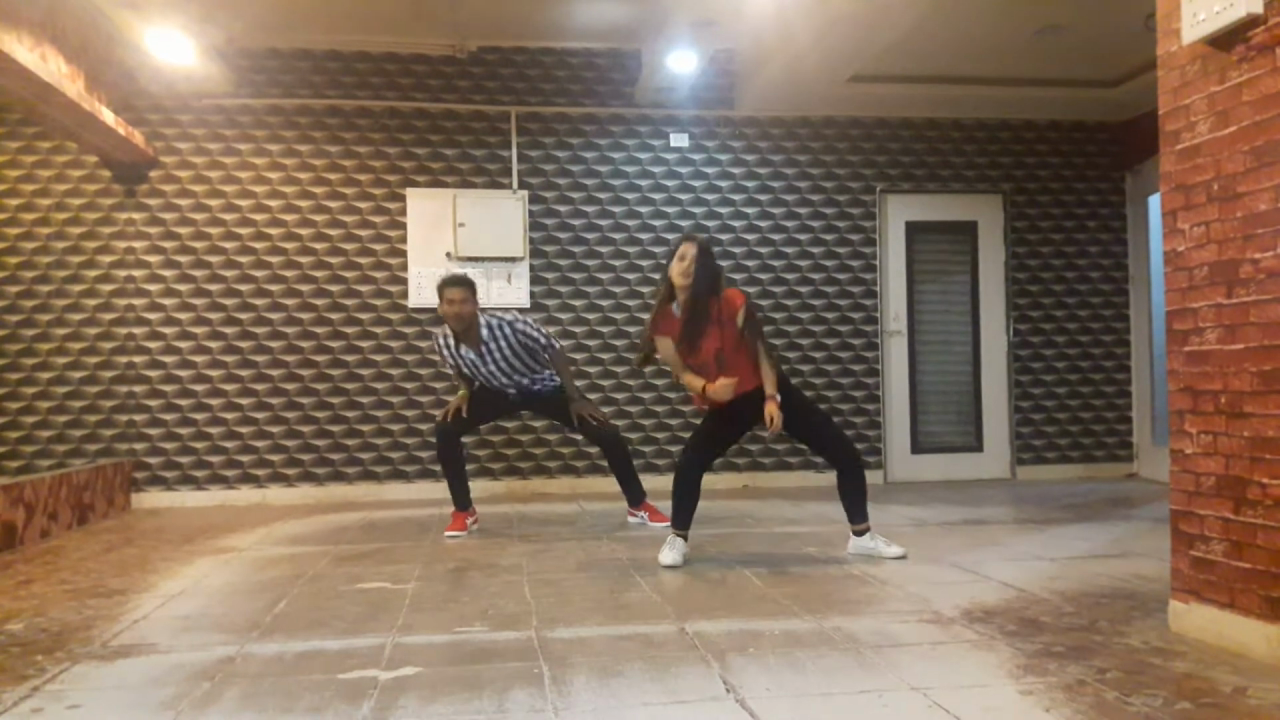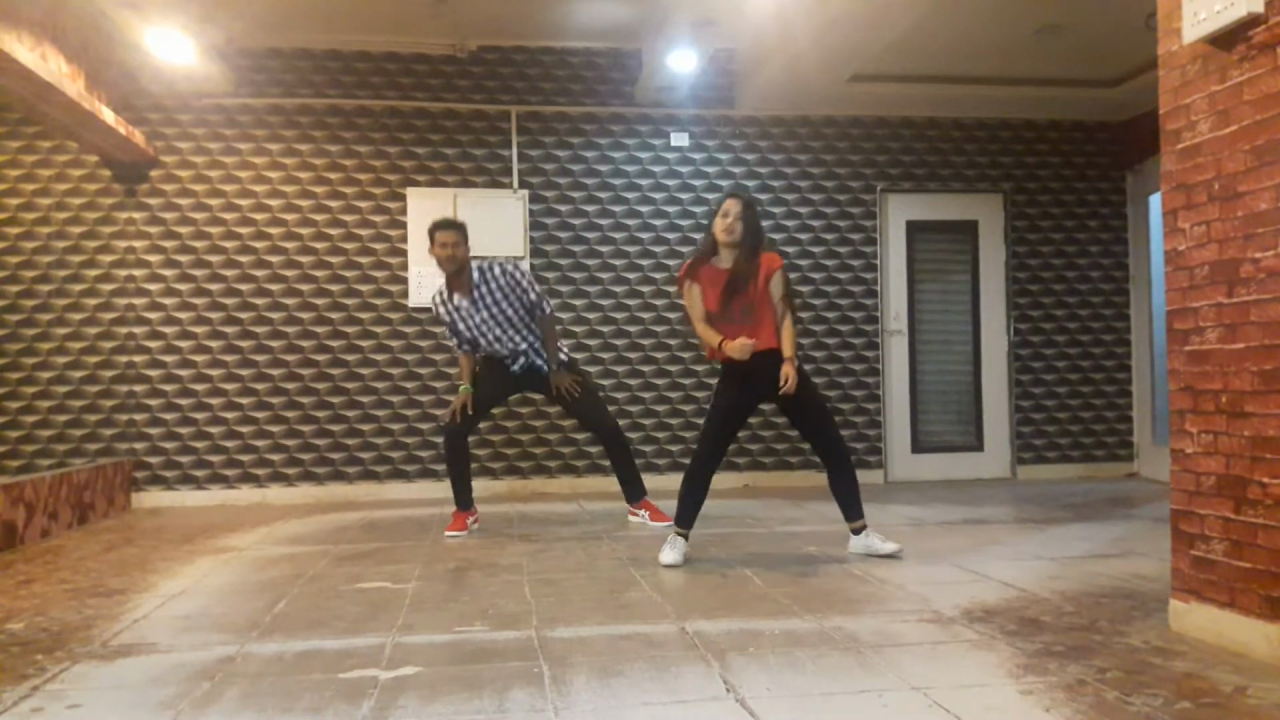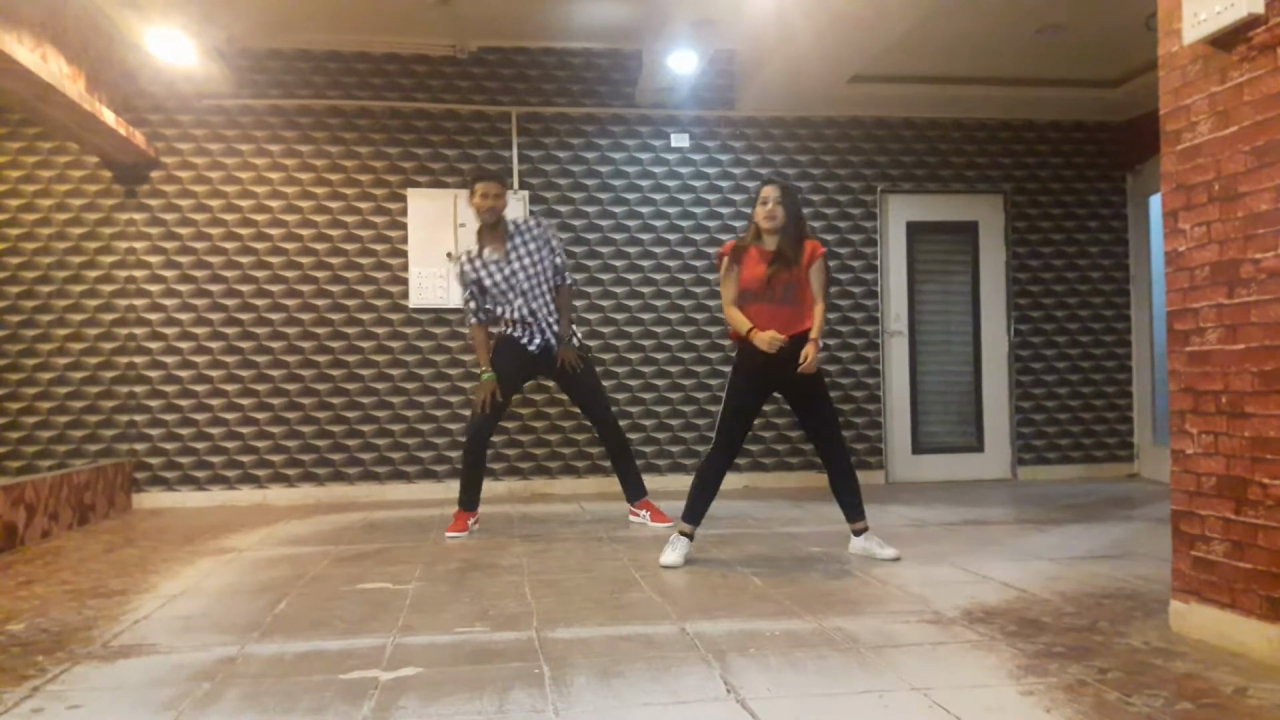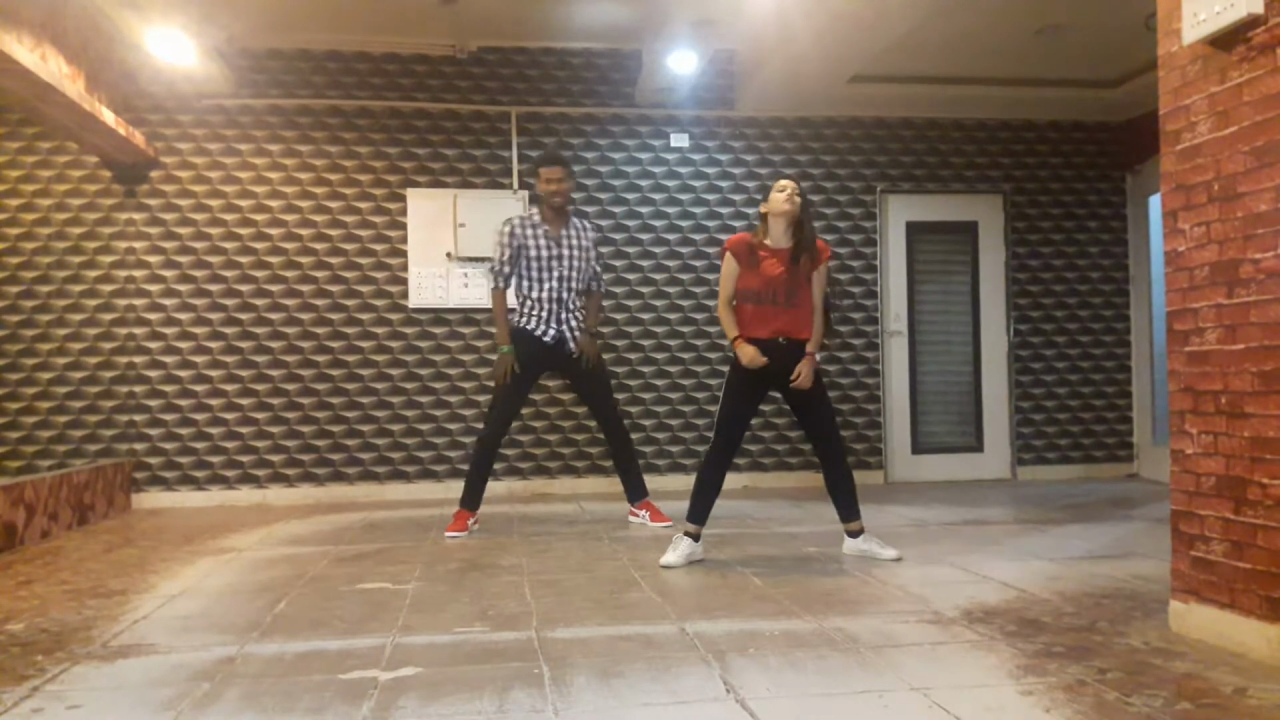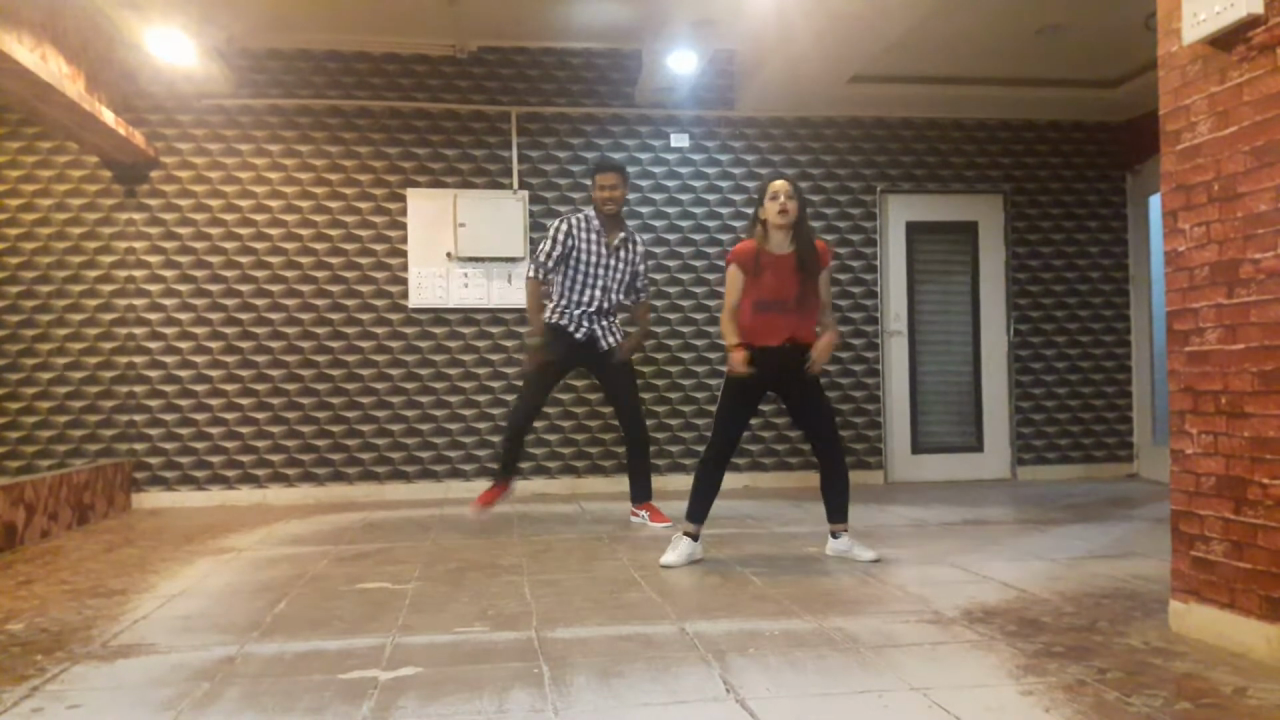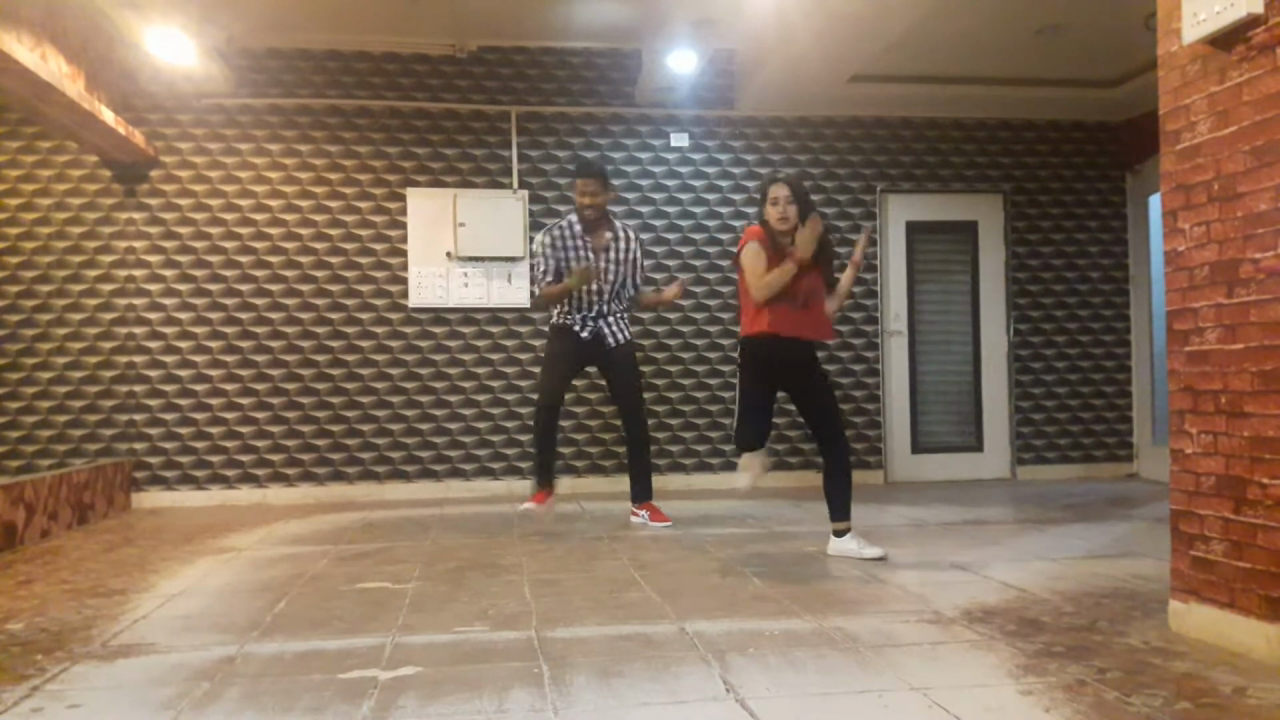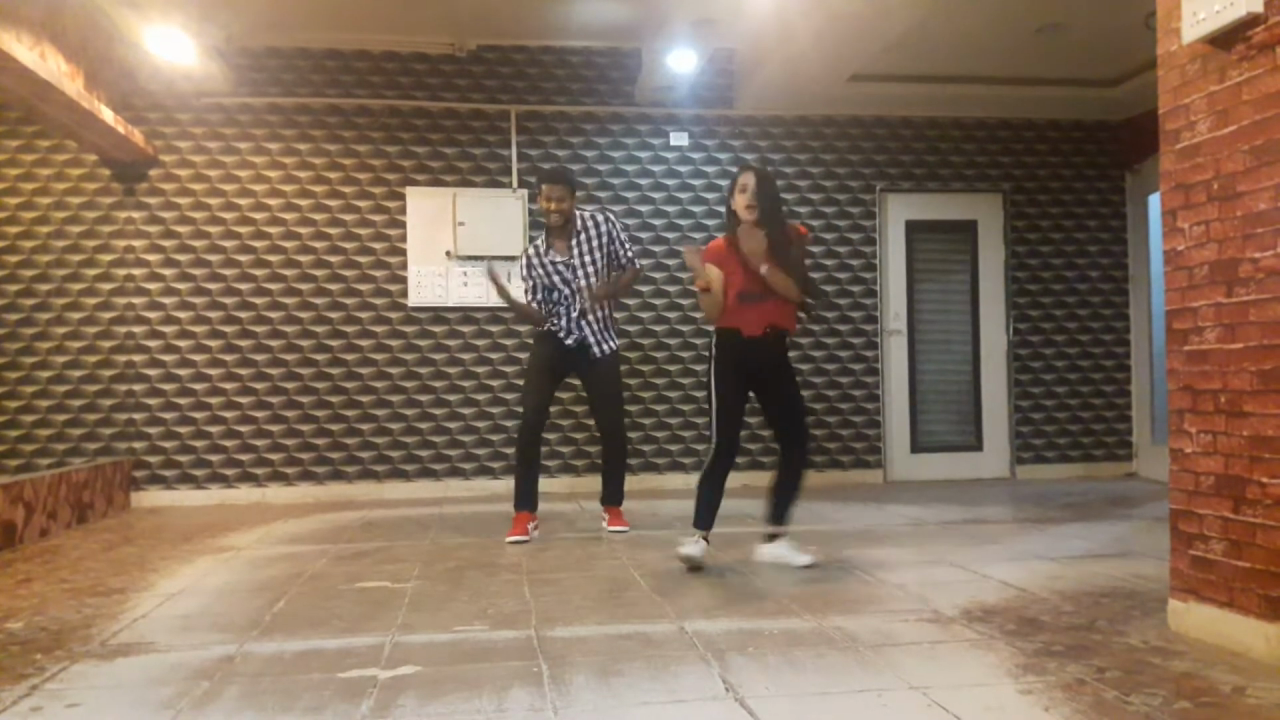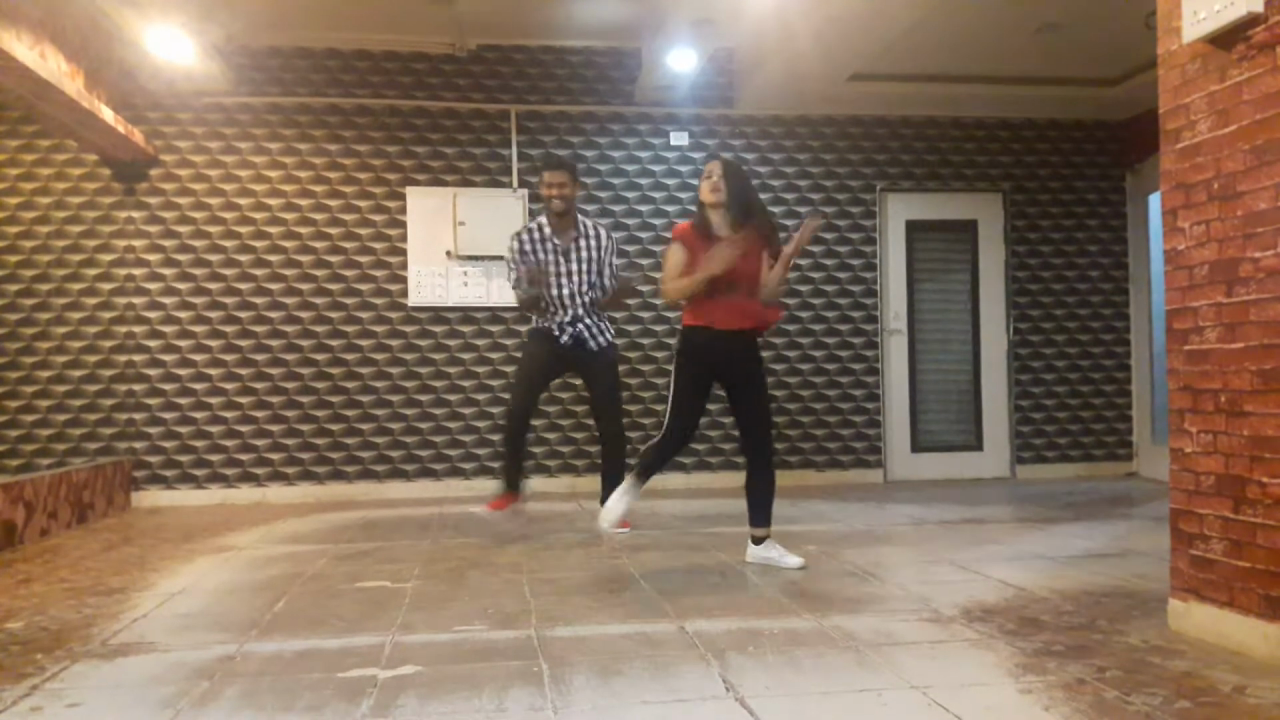
dt=0.3s
person 1, frame 1
left shoulder: (730, 303)
right shoulder: (662, 322)
left elbow: (759, 352)
right elbow: (682, 372)
left wrist: (772, 399)
right wrist: (708, 389)
left hip: (771, 394)
right hip: (726, 405)
left knee: (845, 454)
right knee: (690, 461)
left ankle: (862, 536)
right ankle: (678, 539)
person 1, frame 2
left shoulder: (767, 264)
right shoulder: (694, 272)
left elbow: (784, 315)
right elbow: (700, 323)
left wrist: (789, 360)
right wrist: (724, 346)
left hip: (776, 364)
right hip: (736, 373)
left knee: (833, 447)
right knee: (706, 453)
left ankle: (860, 534)
right ankle: (679, 537)
person 1, frame 3
left shoulder: (808, 252)
right shoulder: (736, 253)
left elbow: (818, 303)
right elbow: (729, 306)
left wrist: (814, 342)
right wrist: (755, 333)
left hip: (797, 354)
right hip: (753, 356)
left knee: (832, 445)
right knee: (724, 446)
left ankle: (861, 535)
right ankle: (683, 537)
person 1, frame 4
left shoulder: (814, 253)
right shoulder: (740, 248)
left elbow: (817, 310)
right elbow: (724, 304)
left wrist: (811, 356)
right wrist: (739, 344)
left hip: (795, 355)
right hip: (752, 355)
left knee: (830, 445)
right knee: (722, 446)
left ankle: (856, 535)
right ankle: (690, 539)
person 1, frame 5
left shoulder: (815, 255)
right shoulder: (745, 255)
left elbow: (823, 309)
right elbow: (729, 311)
left wrist: (827, 337)
right wrist: (734, 348)
left hip: (797, 360)
right hip: (753, 359)
left knee: (831, 446)
right knee: (719, 449)
left ankle: (840, 537)
right ankle: (689, 538)
person 1, frame 6
left shoulder: (814, 253)
right shoulder: (755, 240)
left elbow: (829, 309)
right elbow: (759, 293)
left wrist: (855, 264)
right wrist: (798, 256)
left hip: (802, 354)
right hip: (761, 351)
left knee: (835, 441)
right knee: (749, 437)
left ankle: (842, 536)
right ankle: (756, 444)
person 1, frame 7
left shoulder: (788, 239)
right shoulder: (719, 252)
left elbow: (795, 292)
right elbow: (715, 315)
left wrist: (764, 265)
right wrist: (703, 285)
left hip: (773, 351)
right hip: (732, 351)
left knee: (796, 444)
right knee: (725, 446)
left ankle: (776, 537)
right ankle: (698, 537)
person 1, frame 8
left shoulder: (755, 235)
right shoulder: (686, 235)
left elbow: (767, 294)
right elbow: (671, 292)
left wrist: (789, 253)
right wrist: (710, 270)
left hip: (743, 347)
right hip: (698, 344)
left knee: (760, 445)
right knee: (676, 437)
left ankle: (761, 542)
right ankle: (632, 485)
person 2, frame 1
left shoulder: (510, 326)
right shoulder: (444, 343)
left elbow: (554, 351)
left wrist: (574, 398)
right wrist: (463, 393)
left hip: (544, 386)
right hip: (499, 392)
left knee: (607, 435)
right knee: (447, 429)
left ankle: (638, 505)
right ankle: (464, 512)
person 2, frame 2
left shoulder: (502, 273)
right shoulder: (442, 303)
left elbow: (544, 312)
right elbow: (465, 347)
left wrist: (556, 368)
right wrist: (466, 386)
left hip: (544, 359)
right hip: (502, 366)
left knee: (605, 425)
right knee: (455, 428)
left ankle: (638, 503)
right ankle: (465, 511)
person 2, frame 3
left shoulder: (538, 232)
right shoulder: (471, 262)
left elbow: (563, 285)
right elbow: (478, 320)
left wrist: (566, 338)
right wrist: (486, 373)
left hip: (560, 342)
right hip: (515, 345)
left knee: (604, 419)
right knee: (479, 427)
left ankle: (639, 502)
right ankle: (467, 511)
person 2, frame 4
left shoulder: (585, 231)
right shoulder: (515, 230)
left elbow: (594, 290)
right elbow: (499, 288)
left wrist: (590, 334)
right wrist: (505, 346)
left hip: (574, 339)
right hip: (530, 336)
left knee: (611, 420)
right knee: (496, 425)
left ankle: (639, 502)
right ankle: (467, 510)
person 2, frame 5
left shoulder: (634, 243)
right shoulder: (570, 226)
left elbow: (639, 297)
right elbow: (537, 278)
left wrist: (641, 332)
right wrist: (537, 336)
left hip: (605, 337)
right hip: (561, 332)
left knee: (634, 419)
right knee: (525, 411)
left ankle: (643, 503)
right ankle: (502, 482)
person 2, frame 6
left shoulder: (628, 238)
right shoulder: (555, 235)
left elbow: (635, 297)
right elbow: (545, 295)
left wrist: (663, 296)
right wrist: (573, 283)
left hip: (612, 333)
right hip: (569, 331)
left knee: (635, 418)
right knee: (547, 405)
left ankle: (642, 502)
right ankle: (544, 487)
person 2, frame 7
left shoulder: (602, 224)
right shoulder: (534, 253)
left elbow: (632, 269)
right elbow: (536, 314)
left wrist: (609, 287)
right wrist: (506, 295)
left hip: (598, 341)
right hip: (554, 340)
left knee: (612, 426)
right knee: (531, 419)
left ankle: (612, 505)
right ankle: (525, 514)
person 2, frame 8
left shoulder: (598, 234)
right shoulder: (524, 238)
left elbow: (610, 294)
right elbow: (523, 297)
left wrist: (621, 290)
right wrist: (535, 294)
left hip: (593, 336)
right hip: (547, 335)
left knee: (610, 425)
right knee: (518, 408)
right ankle: (511, 488)
